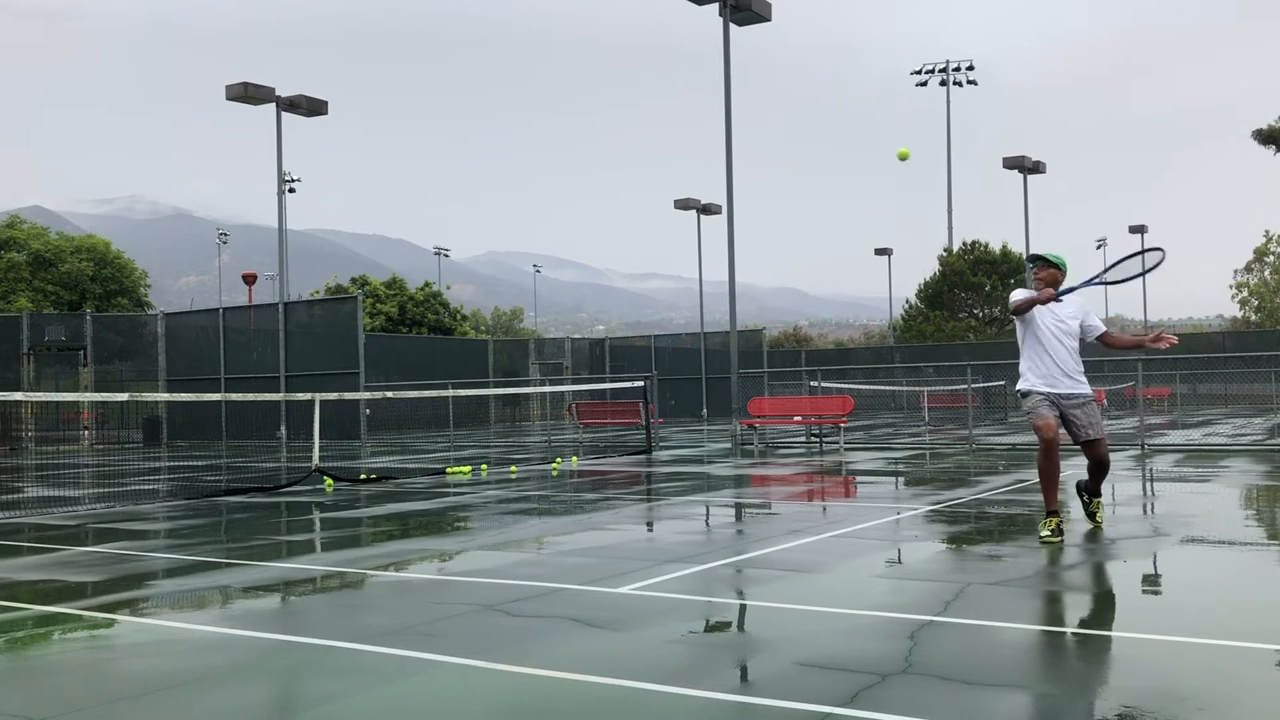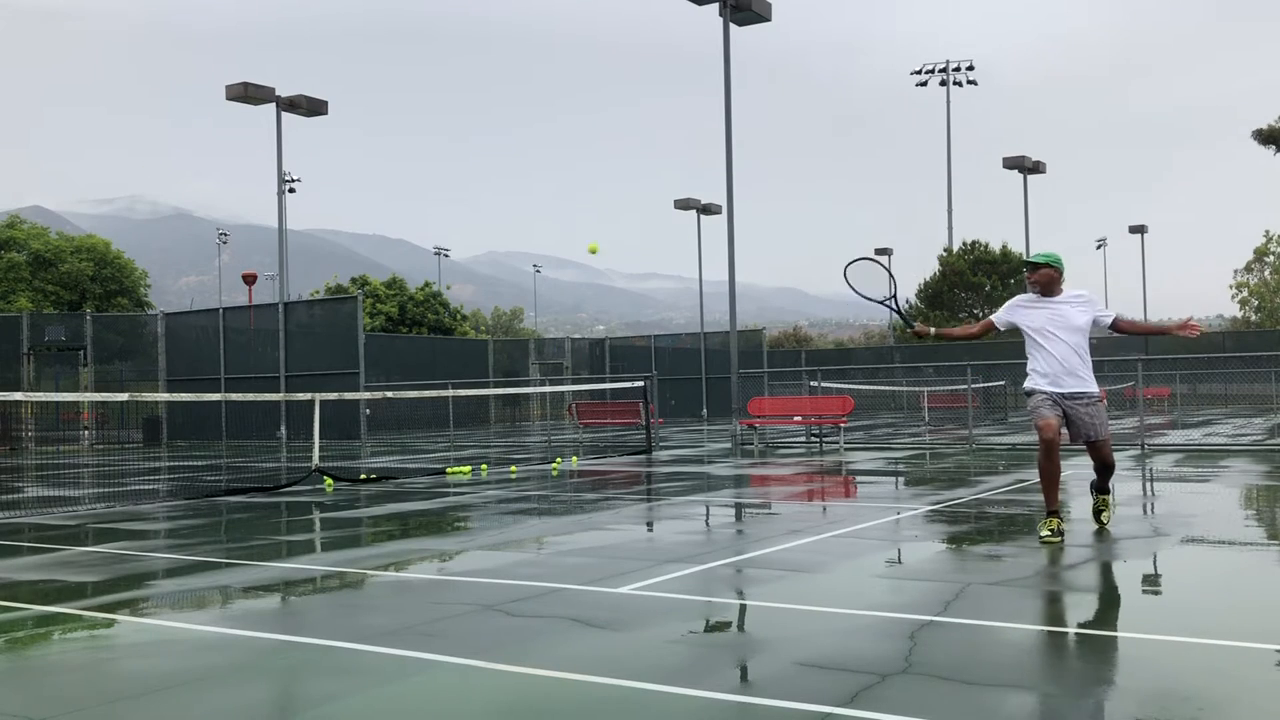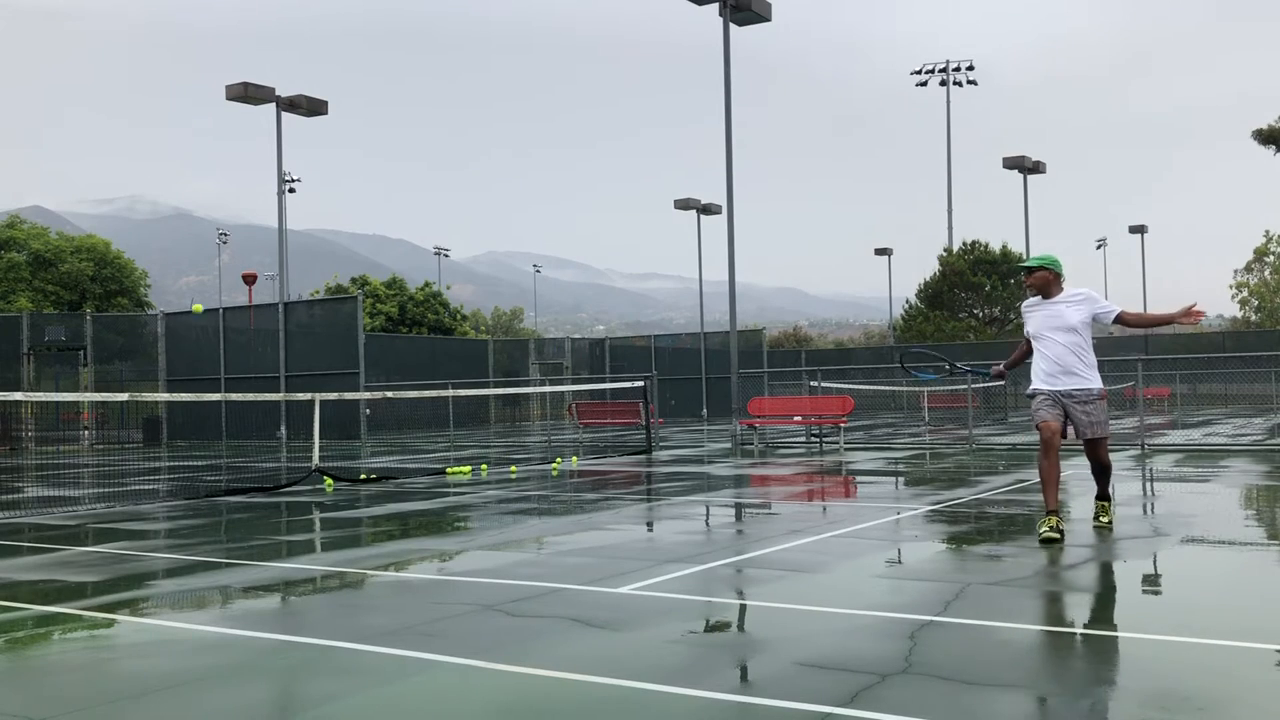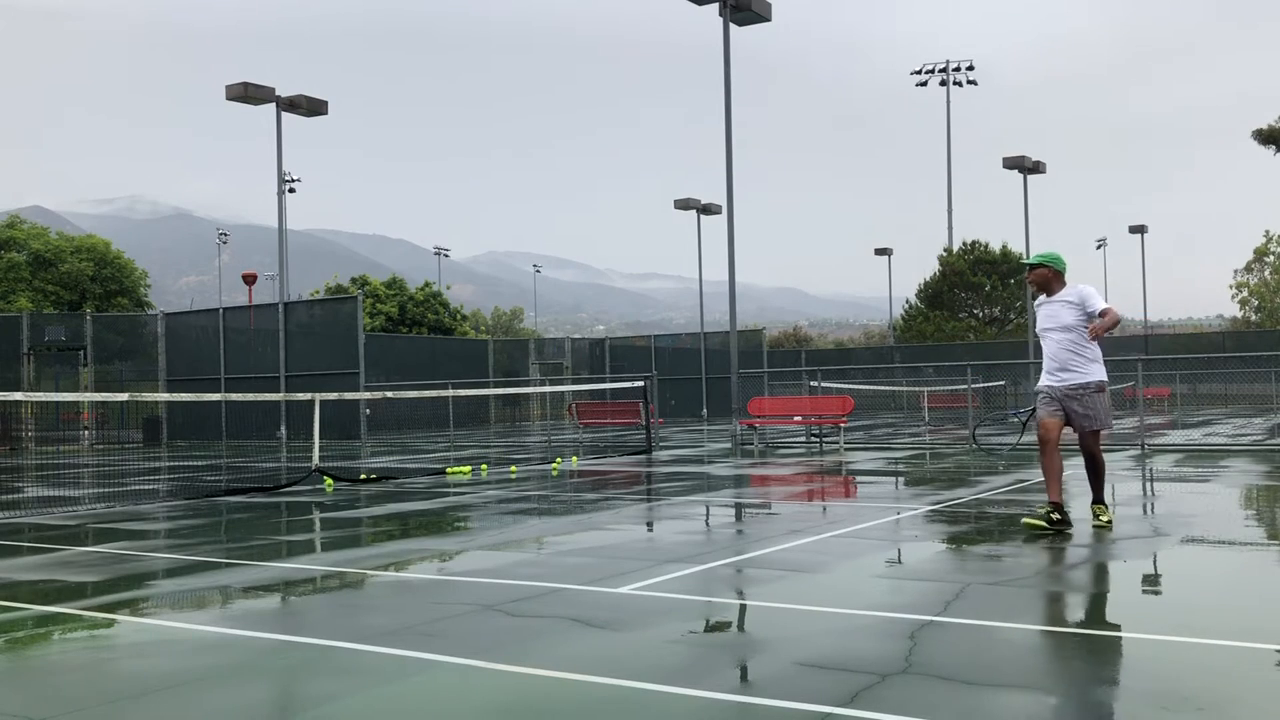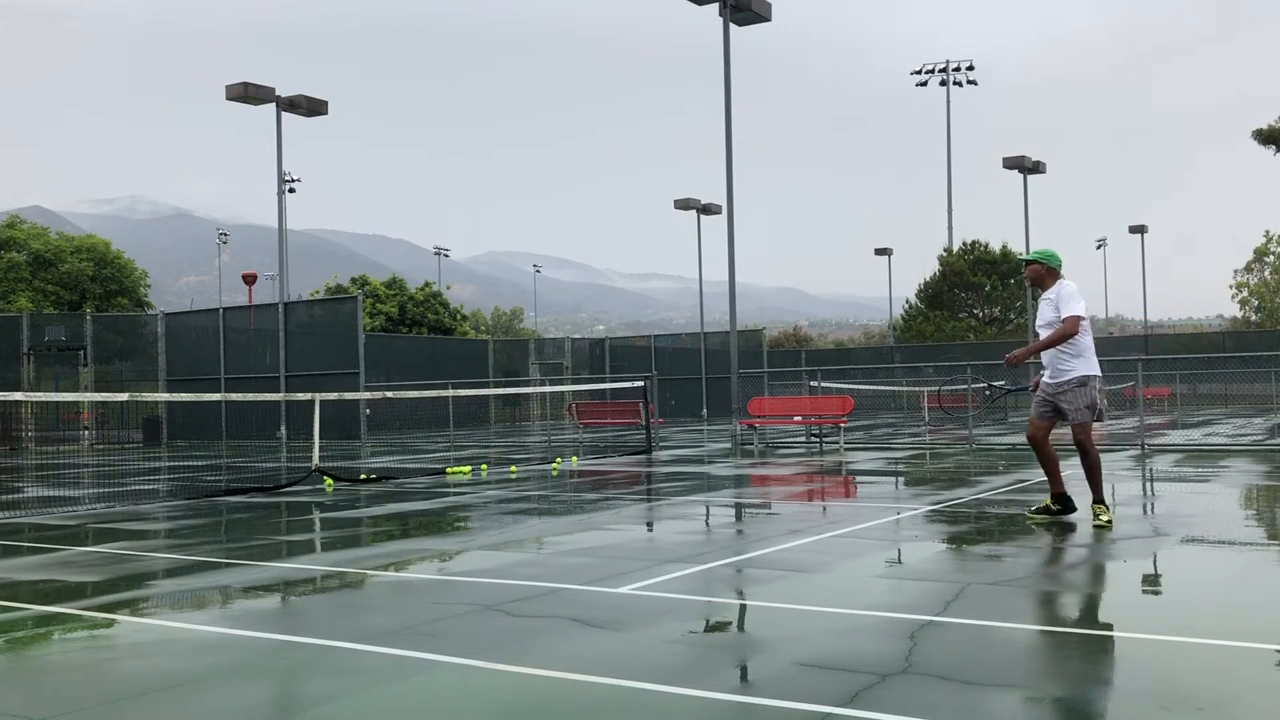
dt=0.2s
person 1, frame 1
left shoulder: (1075, 305)
right shoulder: (1022, 296)
left elbow: (1109, 339)
right elbow: (1016, 309)
left wrist: (1145, 341)
right wrist: (1037, 297)
left hip: (1077, 392)
right hip: (1038, 389)
left knee: (1100, 457)
right knee: (1049, 437)
left ankle: (1090, 491)
right ankle: (1052, 516)
person 1, frame 2
left shoulder: (1083, 300)
right shoulder: (1019, 305)
left elbow: (1121, 324)
right elbow: (977, 329)
left wrist: (1170, 328)
right wrist: (933, 332)
left hip: (1083, 391)
right hip: (1043, 390)
left knee: (1104, 458)
right knee: (1048, 438)
left ankle: (1101, 490)
right ankle: (1052, 517)
person 1, frame 3
left shoulder: (1084, 298)
right shoulder: (1028, 308)
left elbow: (1127, 318)
left wrist: (1174, 317)
right wrist: (1005, 367)
left hip: (1085, 389)
right hip: (1045, 390)
left knee: (1098, 453)
right knee: (1048, 439)
left ankle: (1103, 499)
right ankle: (1052, 517)
person 1, frame 4
left shoulder: (1082, 293)
right shoulder: (1041, 304)
left elbow: (1112, 315)
left wrist: (1104, 324)
left hip: (1088, 382)
right hip: (1051, 385)
left knee: (1089, 446)
right knee: (1047, 438)
left ankle: (1099, 504)
right ankle: (1055, 511)
person 1, frame 5
left shoulder: (1066, 290)
right shoulder: (1045, 298)
left elbow: (1070, 329)
left wrist: (1028, 351)
right wrist: (1043, 375)
left hip: (1079, 377)
right hip: (1051, 380)
left knee: (1082, 439)
right knee: (1035, 435)
left ankle: (1099, 503)
right ankle: (1059, 499)
